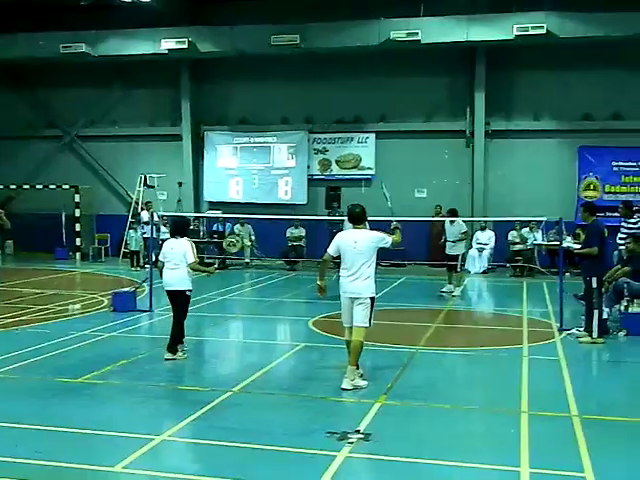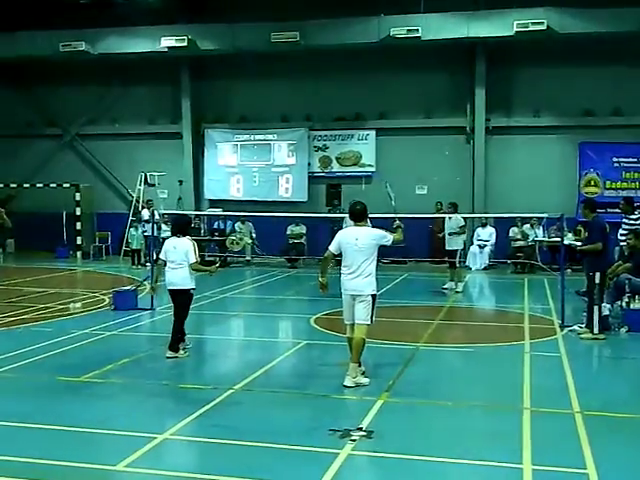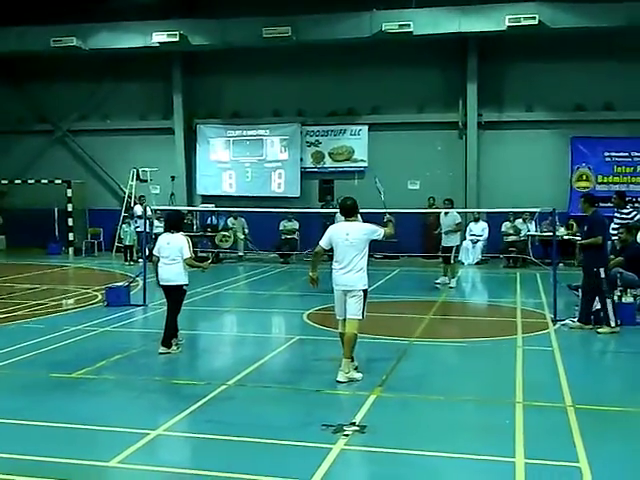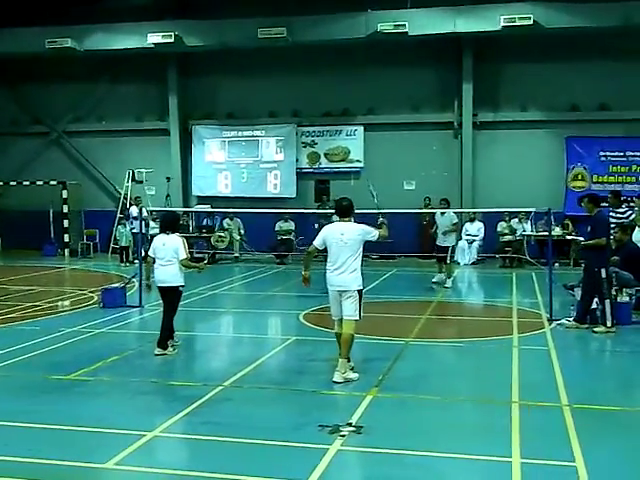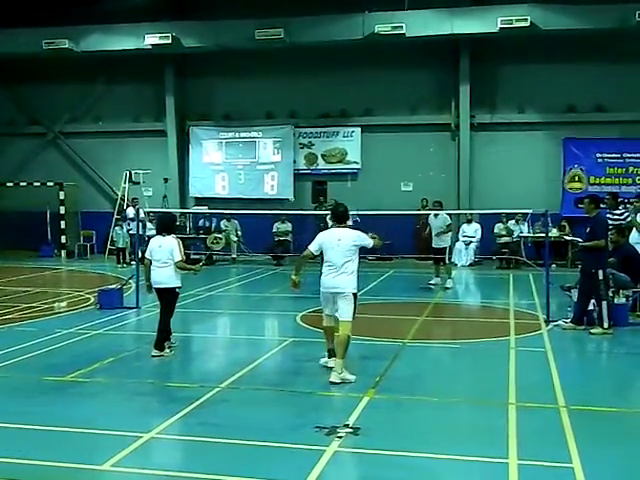
dt=0.5s
person 1, frame 1
left shoulder: (341, 236)
right shoulder: (374, 236)
left elbow: (326, 259)
right elbow: (397, 240)
left wrist: (321, 279)
right wrist: (396, 228)
left hip: (346, 289)
right hip: (364, 291)
left knee: (349, 330)
right knee: (359, 332)
left ankle: (354, 368)
right ankle: (350, 376)
person 1, frame 2
left shoulder: (342, 234)
right shoulder: (375, 234)
left elbow: (327, 257)
right elbow: (398, 238)
left wrist: (322, 276)
right wrist: (399, 227)
left hip: (347, 287)
right hip: (365, 288)
left knee: (350, 327)
right knee: (360, 329)
left ankle: (356, 365)
right ankle: (352, 374)
person 1, frame 3
left shoulder: (333, 229)
right shoulder: (366, 229)
left elbow: (318, 252)
right elbow: (390, 232)
left wrist: (313, 271)
right wrist: (389, 221)
left hip: (339, 282)
right hip: (357, 283)
left knee: (343, 322)
right knee: (352, 324)
left ankle: (349, 360)
right ankle: (345, 369)
person 1, frame 4
left shoulder: (327, 229)
right shoulder: (360, 229)
left elbow: (310, 251)
right elbow: (384, 234)
left wrist: (305, 270)
right wrist: (383, 224)
left hip: (333, 282)
right hip: (351, 283)
left knee: (338, 322)
right knee: (349, 324)
left ankle: (345, 360)
right ankle: (342, 370)
person 1, frame 5
left shoulder: (323, 235)
right shoulder: (356, 235)
left elbow: (305, 256)
right elbow: (377, 244)
left wrist: (295, 275)
right wrist: (373, 237)
left hip: (327, 284)
right hip: (347, 286)
left knee: (328, 316)
right knee: (345, 326)
left ankle: (331, 357)
right ankle: (338, 371)
person 2, frame 1
left shoulder: (167, 243)
right shoulder: (187, 243)
left elbow: (160, 265)
right elbow: (192, 266)
right wrist: (208, 269)
left hip: (168, 284)
right hip: (182, 284)
left knee: (178, 314)
right knee: (179, 316)
left ankle: (179, 342)
right ankle: (172, 351)
person 2, frame 2
left shoulder: (168, 242)
right shoulder: (189, 243)
left elbow: (160, 264)
right elbow: (194, 266)
left wrist: (155, 281)
right wrist: (209, 269)
left hip: (171, 282)
right hip: (184, 284)
left knee: (178, 313)
right knee: (181, 315)
left ankle: (181, 340)
right ankle: (173, 349)
person 2, frame 3
left shoulder: (161, 238)
right shoulder: (183, 239)
left elbow: (154, 260)
right elbow: (188, 261)
left wrist: (157, 276)
right wrist: (202, 265)
left hip: (164, 278)
right hip: (178, 279)
left knee: (172, 309)
right knee: (173, 311)
left ankle: (174, 336)
right ankle: (166, 345)
person 2, frame 4
left shoulder: (157, 239)
right shoulder: (179, 240)
left elbow: (149, 261)
right elbow: (184, 262)
left wrist: (147, 279)
right wrist: (198, 266)
left hip: (160, 280)
right hip: (174, 281)
left knee: (168, 310)
right knee: (169, 312)
left ankle: (170, 337)
right ankle: (162, 346)
person 2, frame 5
left shoulder: (153, 241)
right shoulder: (174, 241)
left elbow: (146, 263)
right elbow: (179, 264)
left wrist: (148, 281)
right wrist: (194, 268)
left hip: (157, 281)
right hip: (170, 282)
left knee: (165, 311)
right knee: (166, 313)
left ankle: (166, 339)
right ankle: (158, 347)
person 3, frame 1
left shoulder: (594, 227)
right shoulder: (595, 226)
left elbow: (594, 250)
left wrist: (578, 251)
right wrist: (580, 248)
left hip: (594, 270)
right hip: (591, 269)
left knee: (594, 302)
right knee: (590, 301)
left ankle: (596, 335)
right ankle: (590, 330)
person 3, frame 2
left shoulder: (596, 223)
right shoulder: (594, 222)
left elbow: (598, 246)
left wrist: (581, 248)
right wrist: (582, 245)
left hip: (597, 267)
right hip: (593, 266)
left knee: (595, 298)
right knee: (592, 297)
left ankle: (597, 331)
right ankle: (591, 326)
person 3, frame 3
left shoulder: (597, 218)
right shoulder: (590, 218)
left elbow: (599, 240)
left wrist: (581, 242)
left hip: (598, 262)
right hip: (590, 261)
left knee: (602, 292)
right knee: (586, 292)
left ankle: (611, 324)
right ankle: (584, 320)
person 3, frame 4
left shoulder: (601, 218)
right shoulder: (593, 218)
left elbow: (602, 241)
left wrist: (585, 243)
right wrist: (583, 242)
left hip: (599, 263)
right hip: (591, 262)
left knee: (603, 293)
right knee: (586, 292)
left ankle: (608, 324)
right ankle: (580, 320)
person 3, frame 5
left shoulder: (600, 220)
right shoulder: (592, 219)
left elbow: (601, 243)
left wrist: (583, 244)
right wrist: (580, 244)
left hip: (597, 265)
right hip: (588, 264)
left knee: (600, 295)
right knee: (583, 293)
left ankle: (604, 326)
right ankle: (577, 321)
